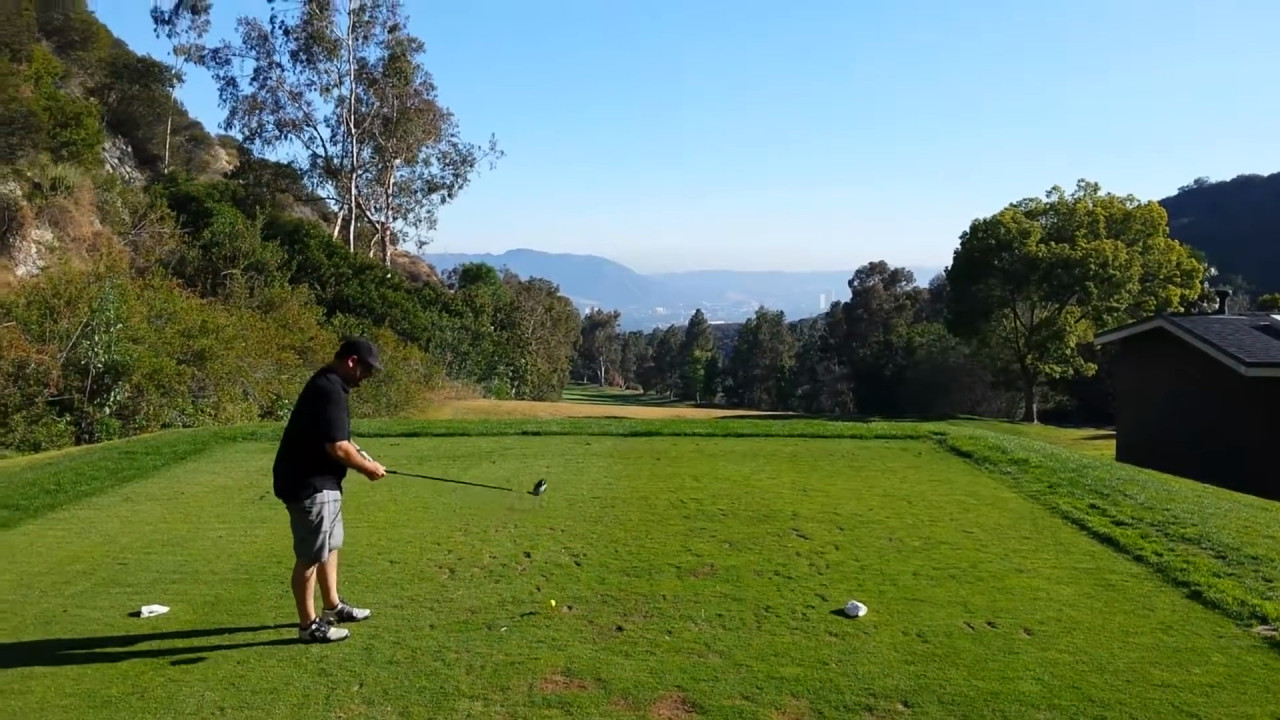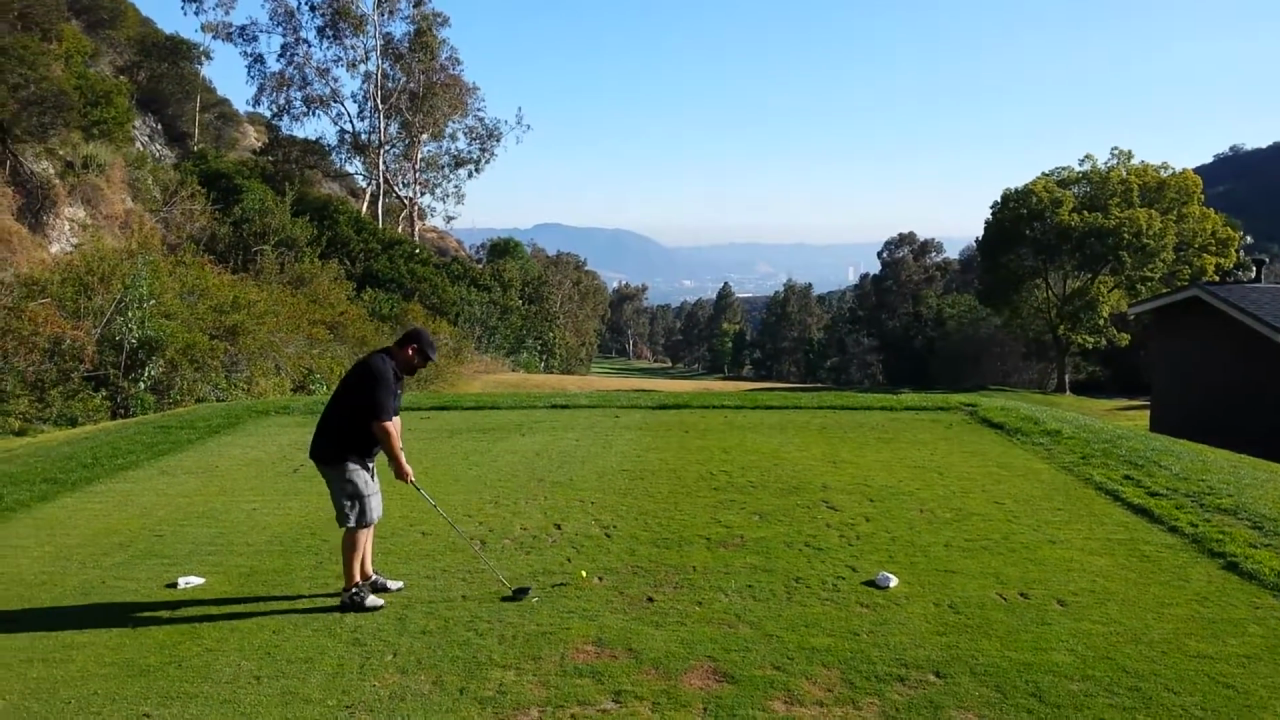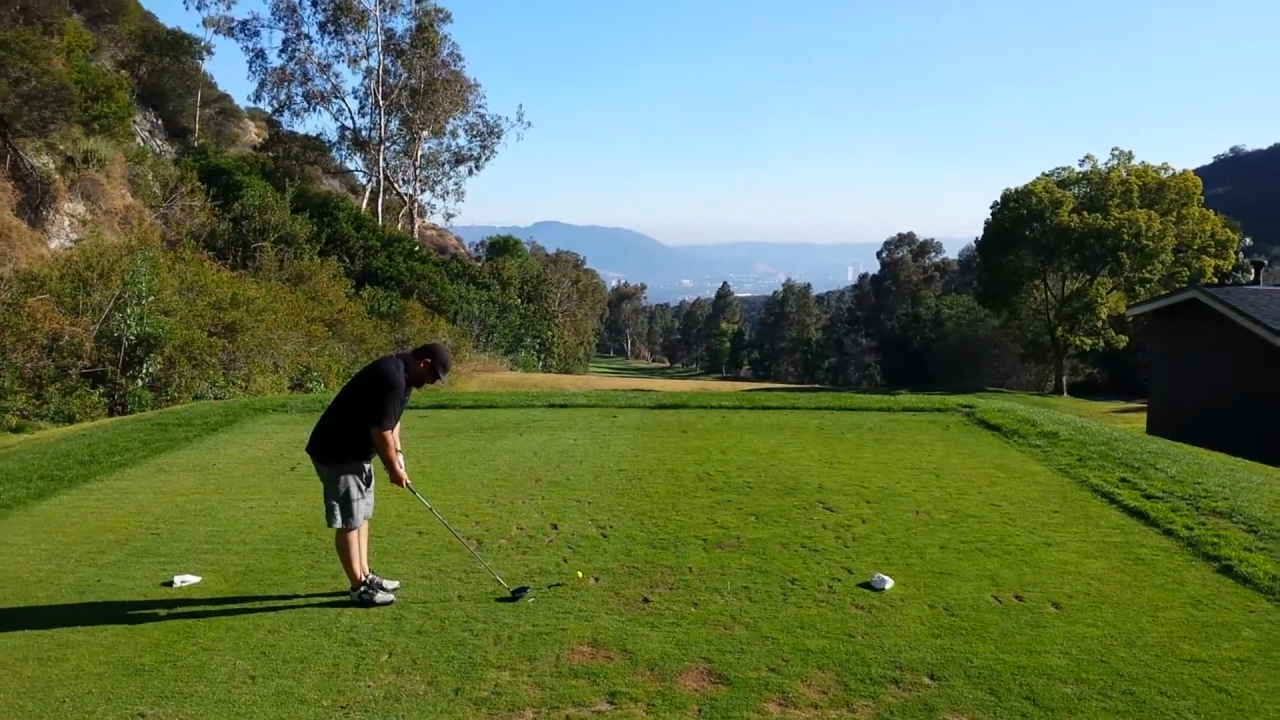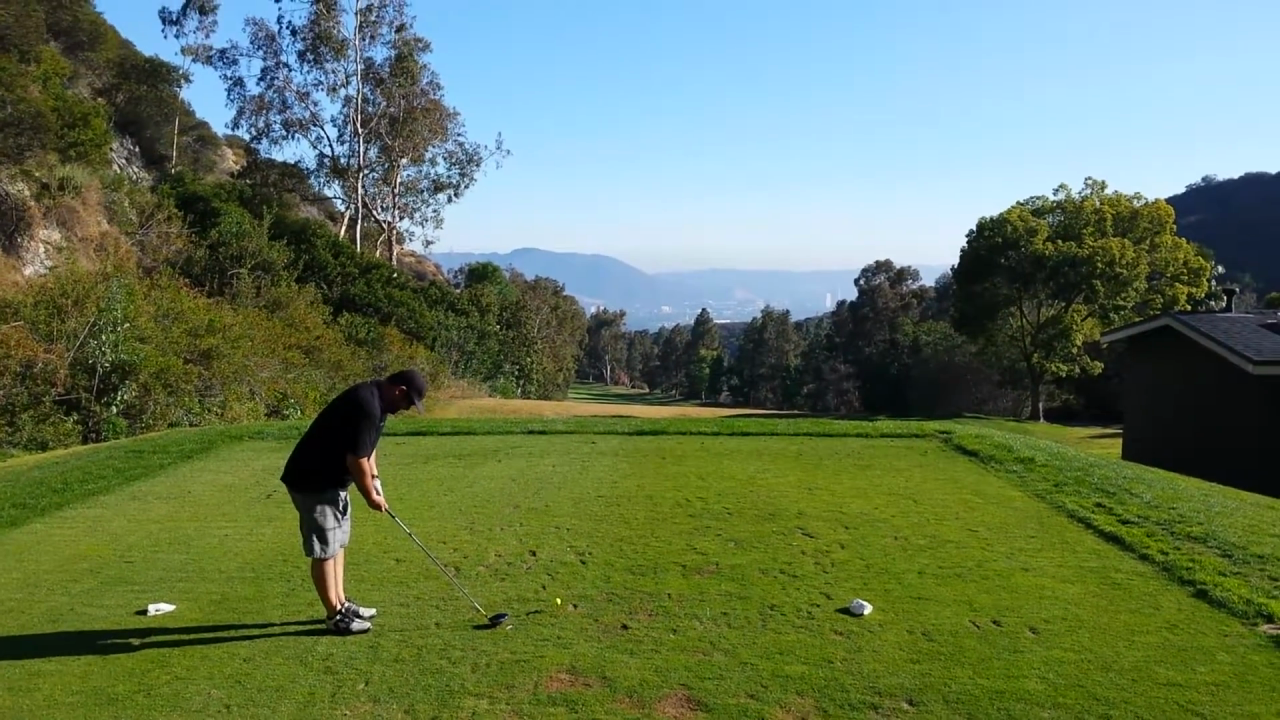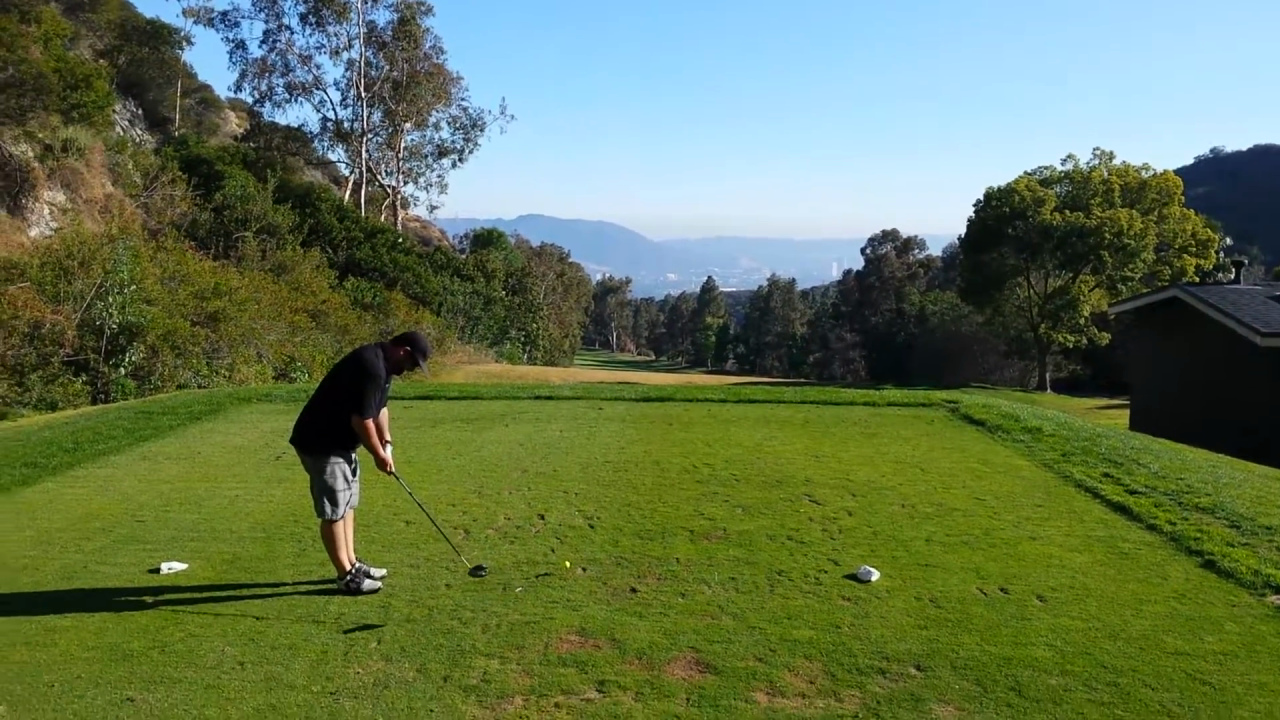
dt=0.5s
person 1, frame 1
left shoulder: (331, 384)
right shoulder: (329, 391)
left elbow: (339, 435)
right elbow: (337, 447)
left wrist: (360, 454)
right wrist: (366, 467)
left hip: (321, 482)
right hip: (308, 484)
left knee: (329, 545)
right knee: (310, 555)
left ankle: (333, 606)
right ankle: (309, 625)
person 1, frame 2
left shoulder: (392, 370)
right shoulder: (379, 371)
left elbow: (393, 416)
right elbow: (382, 426)
left wrist: (398, 453)
right wrist: (400, 463)
left hip: (359, 452)
right hip: (340, 454)
left knee: (368, 515)
right knee: (360, 519)
left ankle: (367, 577)
right ankle: (351, 590)
person 1, frame 3
left shoulder: (398, 370)
right shoulder: (392, 377)
left elbow: (391, 420)
right elbow: (380, 431)
left wrist: (397, 453)
right wrist: (394, 469)
left hip: (355, 451)
right hip: (337, 452)
left knee: (361, 514)
right knee: (348, 520)
left ankle: (365, 575)
right ankle: (359, 587)
person 1, frame 4
left shoulder: (375, 398)
right shoulder: (366, 405)
left elbow: (366, 448)
right elbow: (356, 459)
left wrist: (375, 478)
right wrist: (371, 495)
left hip: (331, 479)
right hip: (313, 481)
left knee: (337, 543)
right knee: (324, 549)
left ankle: (341, 604)
right ankle: (335, 615)
person 1, frame 5
left shoulder: (380, 361)
right shoulder: (371, 366)
left elbow: (379, 406)
right elbow: (361, 419)
left wrist: (386, 443)
right wrist: (379, 454)
left hip: (339, 441)
right hip: (322, 443)
left knee: (346, 504)
right knee: (333, 510)
left ankle: (351, 564)
right ankle: (346, 575)
